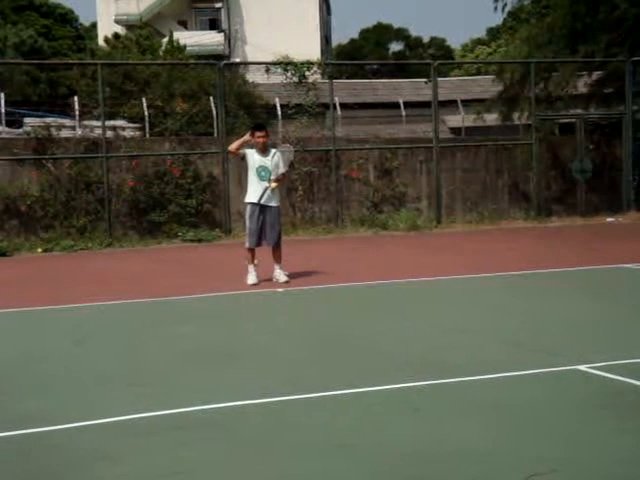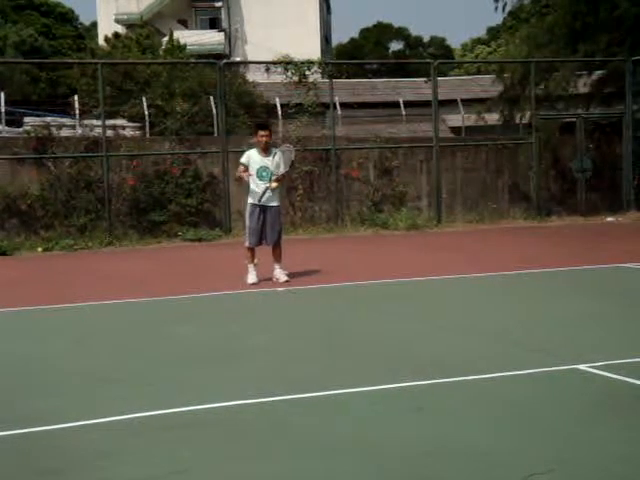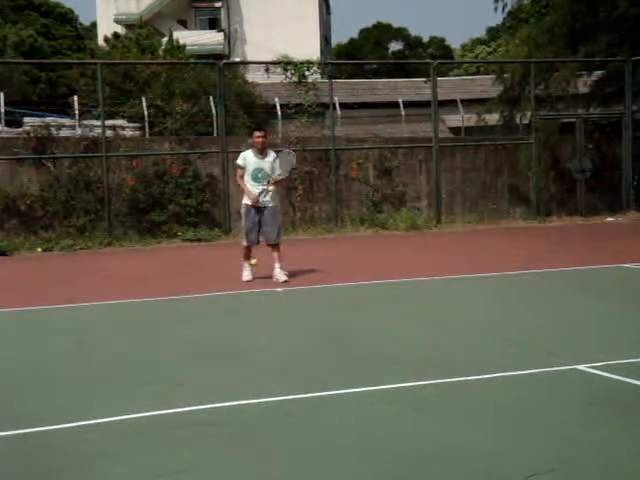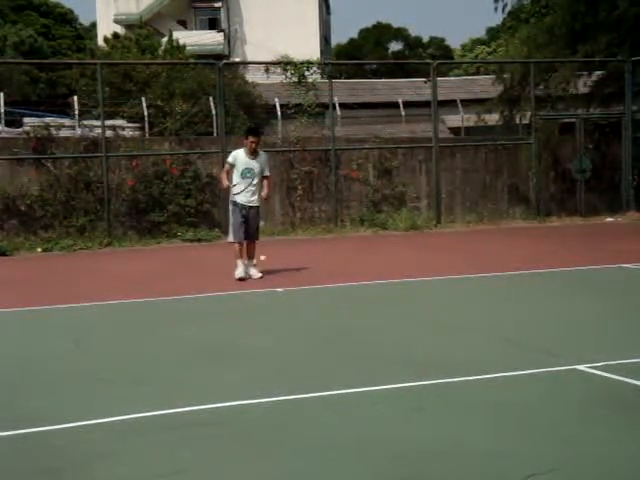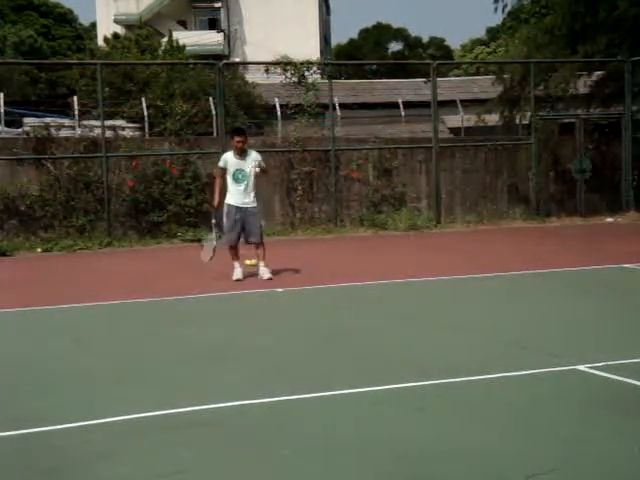
dt=1s
person 1, frame 1
left shoulder: (276, 154)
right shoulder: (249, 154)
left elbow: (282, 175)
right elbow: (231, 149)
left wrist: (278, 179)
right wrist: (245, 138)
left hip: (272, 201)
right hip: (254, 201)
left knee: (275, 238)
right knee: (251, 239)
left ankle: (278, 270)
right ankle: (251, 271)
person 1, frame 2
left shoulder: (277, 154)
right shoulder: (249, 155)
left elbow: (282, 175)
right elbow: (238, 173)
left wrist: (278, 179)
right wrist: (243, 174)
left hip: (273, 202)
right hip: (255, 202)
left knee: (276, 238)
right knee: (251, 239)
left ankle: (278, 270)
right ankle: (251, 271)
person 1, frame 3
left shoulder: (272, 156)
right shoulder: (245, 156)
right elbow: (239, 178)
left wrist: (275, 182)
right wrist: (249, 193)
left hip: (270, 203)
right hip: (250, 203)
left knee: (274, 238)
right knee: (248, 238)
left ankle: (278, 270)
right ankle: (246, 268)
person 1, frame 4
left shoulder: (263, 157)
right shoulder: (236, 155)
left elbow: (266, 177)
right elbow: (224, 171)
left wrist: (265, 190)
right wrist: (225, 181)
left hip: (254, 203)
right hip: (237, 201)
left knee: (252, 237)
right knee: (237, 236)
left ankle: (251, 266)
right ankle: (240, 266)
person 1, frame 5
left shoulder: (254, 156)
right shoulder: (226, 157)
left elbow: (264, 172)
right elbow: (219, 177)
left wrist: (262, 168)
right wrist: (216, 197)
left hip: (250, 204)
right hip: (232, 204)
left knee: (257, 237)
right knee: (232, 239)
left ankle: (262, 267)
right ankle: (237, 268)
